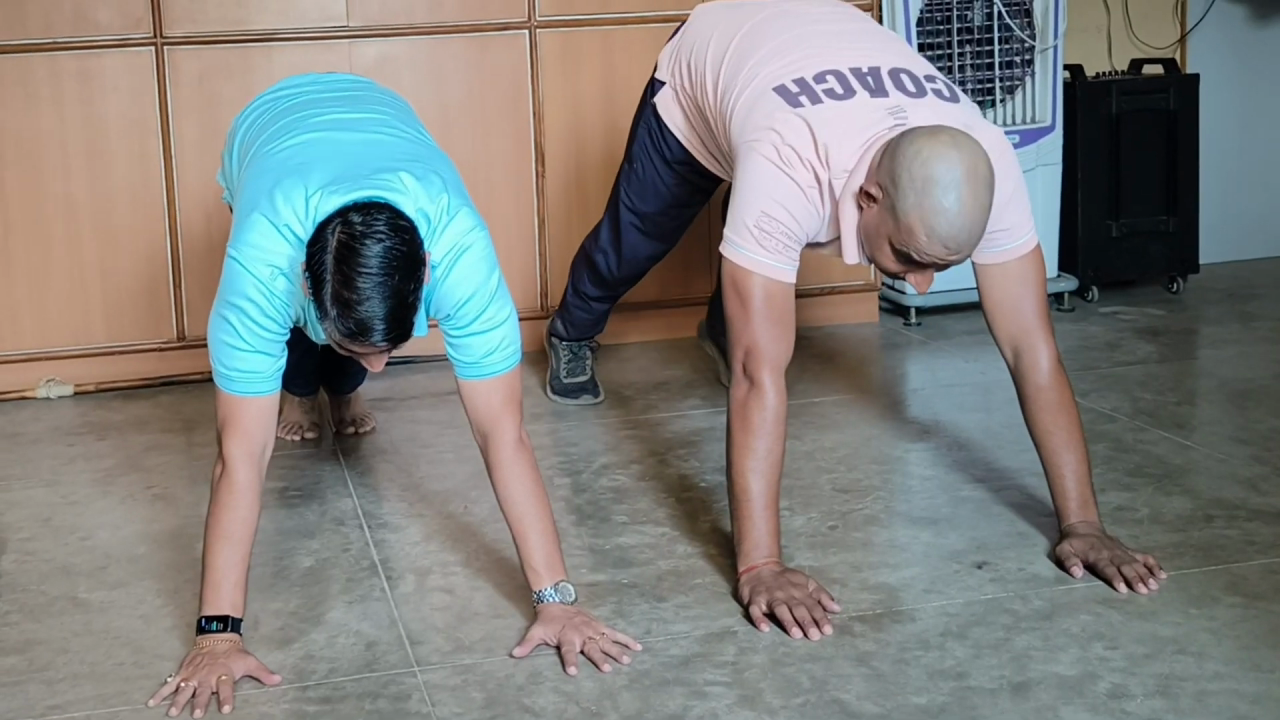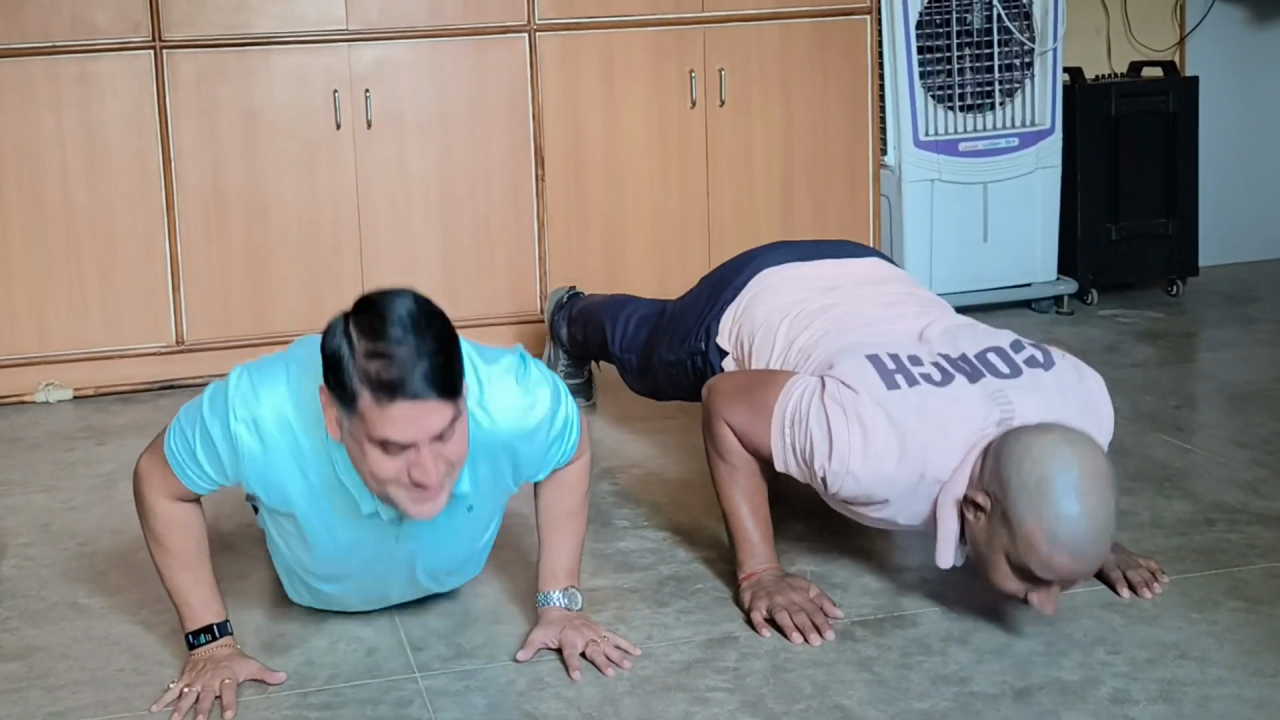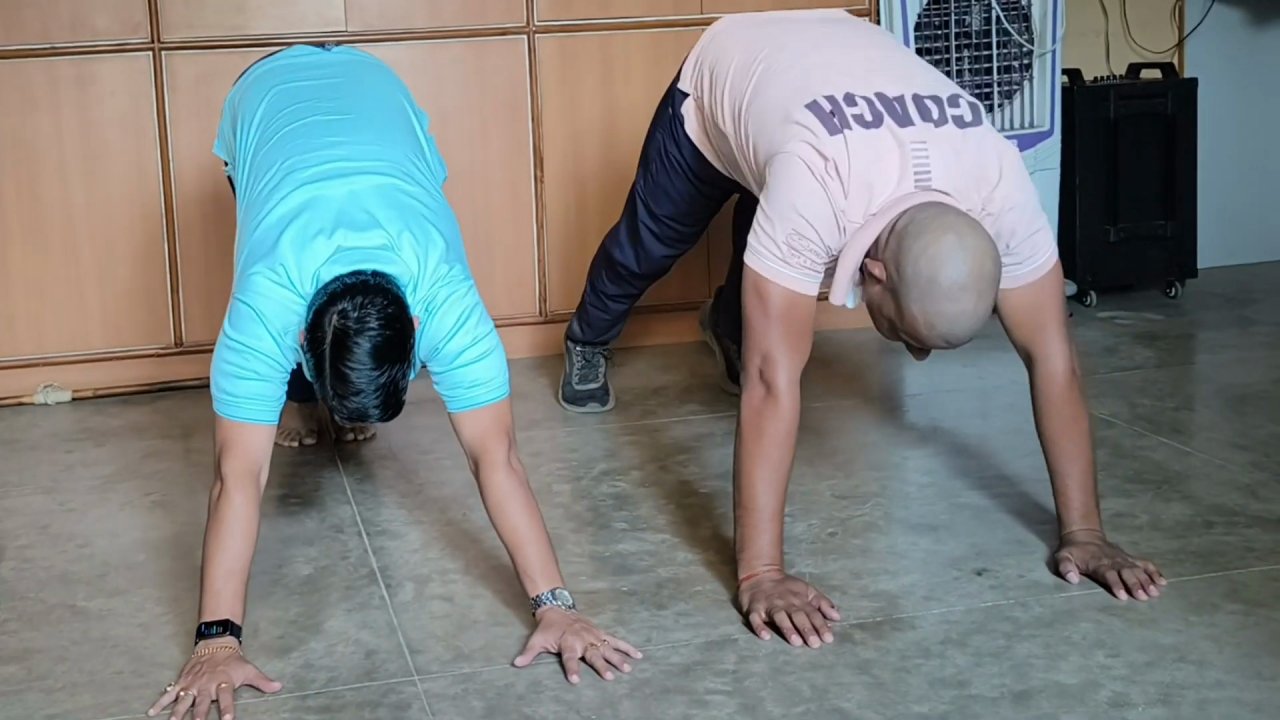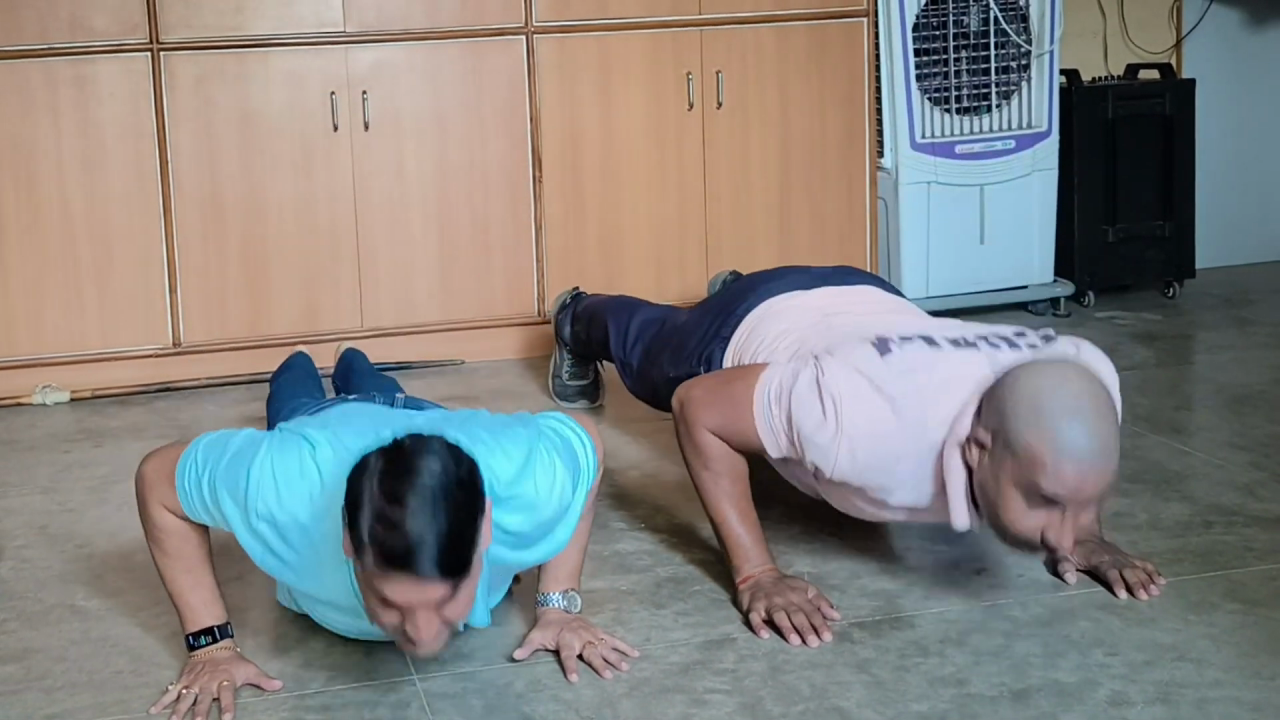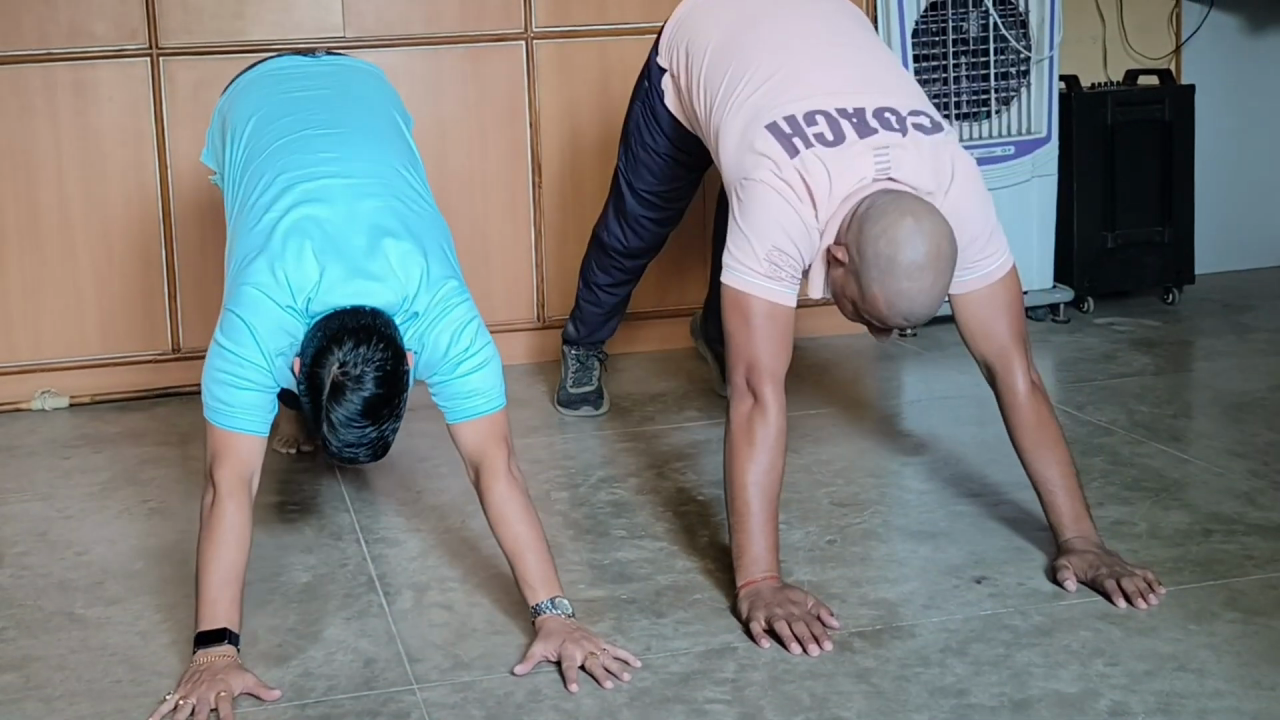
dt=1s
person 1, frame 1
left shoulder: (987, 163)
right shoulder: (789, 170)
left elbow: (1032, 348)
right elbow: (760, 375)
left wrist: (1082, 525)
right wrist: (759, 565)
left knee: (763, 260)
right knee: (631, 243)
left ankle: (723, 328)
right ankle: (571, 336)
person 1, frame 2
left shoulder: (1088, 410)
right shoulder: (874, 452)
right elbow: (721, 405)
left wrist: (1090, 540)
right wrist: (759, 572)
right hip: (756, 305)
right knee: (644, 351)
right ankle: (573, 320)
person 1, frame 3
left shoulder: (999, 189)
right shoulder: (818, 193)
left elbow: (1050, 356)
right elbow: (774, 380)
left wrist: (1083, 531)
right wrist: (759, 574)
right hip: (727, 67)
left knee: (762, 264)
right knee: (647, 247)
left ankle: (728, 328)
right ankle: (589, 340)
person 1, frame 4
left shoulder: (1093, 387)
right shoulder: (865, 427)
right elbow: (694, 407)
left wrist: (1088, 529)
right wrist: (754, 574)
right hip: (759, 333)
right knee: (648, 351)
left ankle: (734, 293)
right ankle: (580, 321)
person 1, frame 5
left shoulder: (954, 193)
right shoulder: (785, 202)
left elbow: (1011, 368)
right elbow: (760, 391)
left wrist: (1080, 540)
right wrist: (757, 582)
left knee: (747, 252)
right knee: (635, 227)
left ankle: (718, 333)
right ankle: (584, 348)
person 2, frame 1
left shoulder: (459, 250)
right shoulder: (264, 259)
left elbow: (502, 433)
right elbow: (242, 454)
left wrist: (555, 598)
right wrist: (218, 632)
left knee: (348, 366)
right knee: (299, 362)
left ankle: (340, 390)
right ankle: (298, 389)
person 2, frame 2
left shoulder: (516, 402)
right shoulder: (255, 416)
left elbow: (571, 455)
right elbow: (157, 485)
left wrist: (559, 599)
right wrist: (209, 638)
person 2, frame 3
left shoulder: (444, 299)
right shoulder: (272, 308)
left elbow: (495, 459)
right elbow: (240, 477)
left wrist: (554, 605)
right wrist: (218, 640)
left ankle: (312, 394)
right ankle: (298, 399)
person 2, frame 4
left shoulder: (534, 487)
right shoulder: (281, 495)
left elbow: (585, 439)
right elbow: (154, 481)
left wrist: (559, 603)
right wrist: (210, 642)
left ankle: (352, 376)
right ankle: (298, 375)
person 2, frame 5
left shoulder: (443, 315)
right shoulder: (261, 322)
left elbow: (494, 466)
right elbow: (230, 484)
left wrist: (553, 612)
right wrist: (215, 649)
left ankle: (290, 396)
right ankle: (289, 403)
